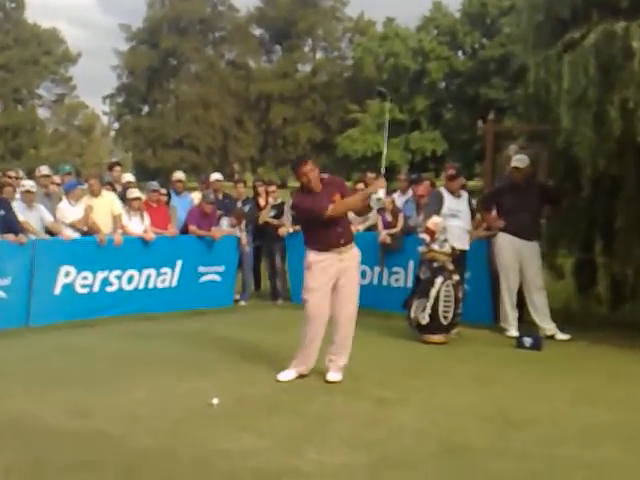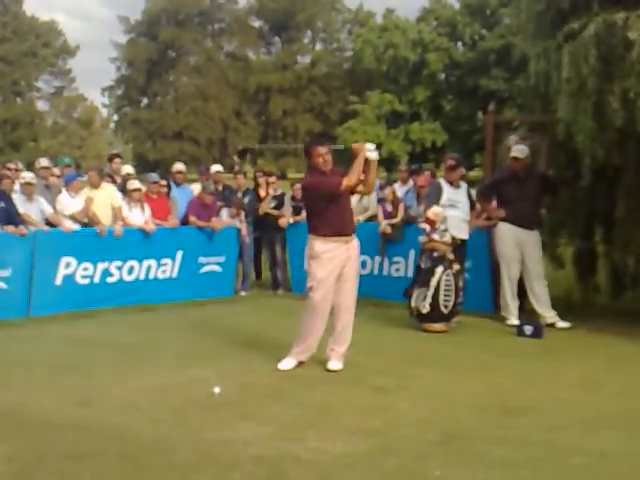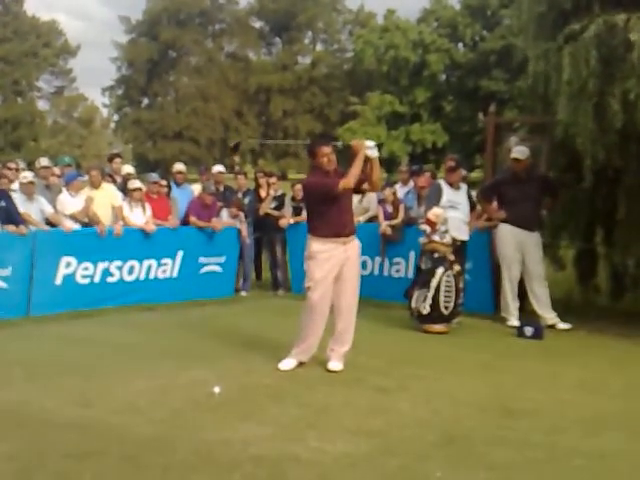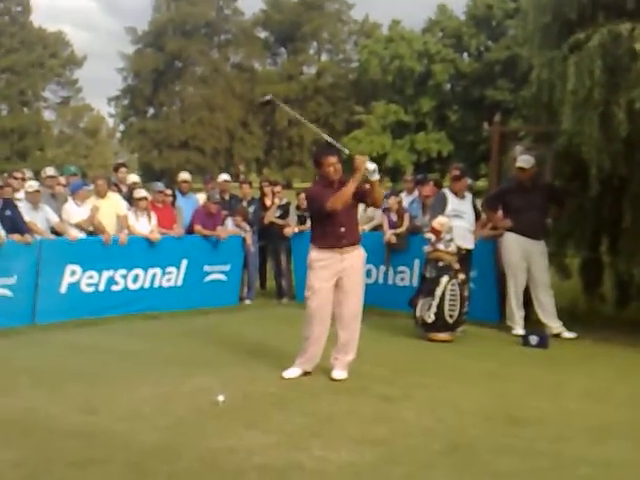
dt=0.2s
person 1, frame 1
left shoulder: (335, 183)
right shoulder: (301, 201)
left elbow: (359, 209)
right elbow: (335, 211)
left wrist: (371, 197)
right wrist: (366, 193)
left hip: (349, 254)
right hip: (320, 259)
left knee: (346, 313)
right knee: (315, 312)
person 1, frame 2
left shoulder: (336, 174)
right shoulder: (311, 182)
left elbow: (366, 188)
right elbow: (350, 182)
left wrist: (371, 160)
right wrist: (360, 155)
left hip: (350, 244)
right hip: (324, 247)
left knee: (345, 302)
right knee: (318, 301)
person 1, frame 3
left shoulder: (340, 174)
right shoulder: (312, 182)
left elbow: (373, 185)
right elbow: (346, 185)
left wrist: (373, 157)
right wrist: (359, 154)
left hip: (349, 246)
right hip: (323, 248)
left knee: (346, 303)
right knee: (316, 302)
left ankle: (337, 354)
person 1, frame 4
left shoulder: (351, 184)
right shoulder: (314, 191)
left elbow: (378, 202)
right elbow: (336, 205)
left wrist: (372, 177)
right wrist: (357, 175)
left hip: (352, 256)
right hip: (323, 258)
left knee: (349, 312)
right knee: (317, 311)
left ankle: (342, 363)
person 2, frame 1
left shoulder: (539, 189)
right shoulder: (502, 189)
left elbow: (555, 201)
right elbow: (482, 204)
left wrist: (540, 217)
right wrist: (492, 221)
left hip: (531, 242)
right hip: (507, 240)
left knee: (536, 285)
right knee: (509, 284)
left ankle: (548, 328)
right ankle: (510, 325)
person 2, frame 2
left shoulder: (539, 178)
right shoulder: (502, 179)
left elbow: (553, 192)
right elbow: (481, 194)
left wrist: (540, 207)
right wrist: (492, 211)
left hip: (531, 231)
right hip: (508, 229)
left knee: (536, 274)
right knee: (509, 273)
left ankle: (549, 316)
right ankle: (511, 314)
person 2, frame 3
left shoulder: (540, 180)
right shoulder: (503, 181)
left elbow: (553, 194)
right elbow: (482, 195)
left wrist: (542, 208)
right wrist: (493, 212)
left hip: (532, 232)
right hip: (509, 230)
left knee: (537, 275)
right knee: (510, 274)
left ankle: (549, 317)
right ankle: (511, 315)
person 2, frame 4
left shoulder: (545, 188)
right shoulder: (508, 189)
left elbow: (559, 202)
right elbow: (487, 204)
left wrist: (547, 217)
right wrist: (498, 221)
left hip: (538, 241)
right hip: (514, 239)
left knee: (543, 284)
right knee: (515, 283)
left ankle: (555, 326)
right ankle: (517, 324)
